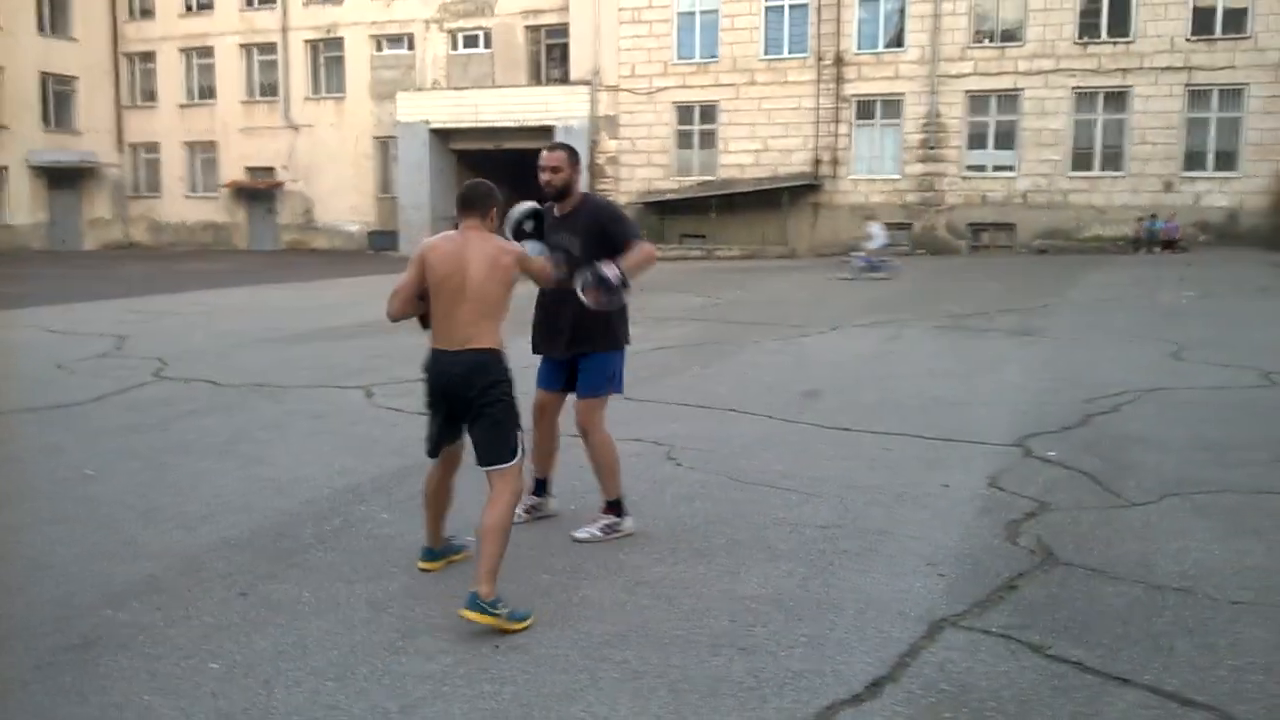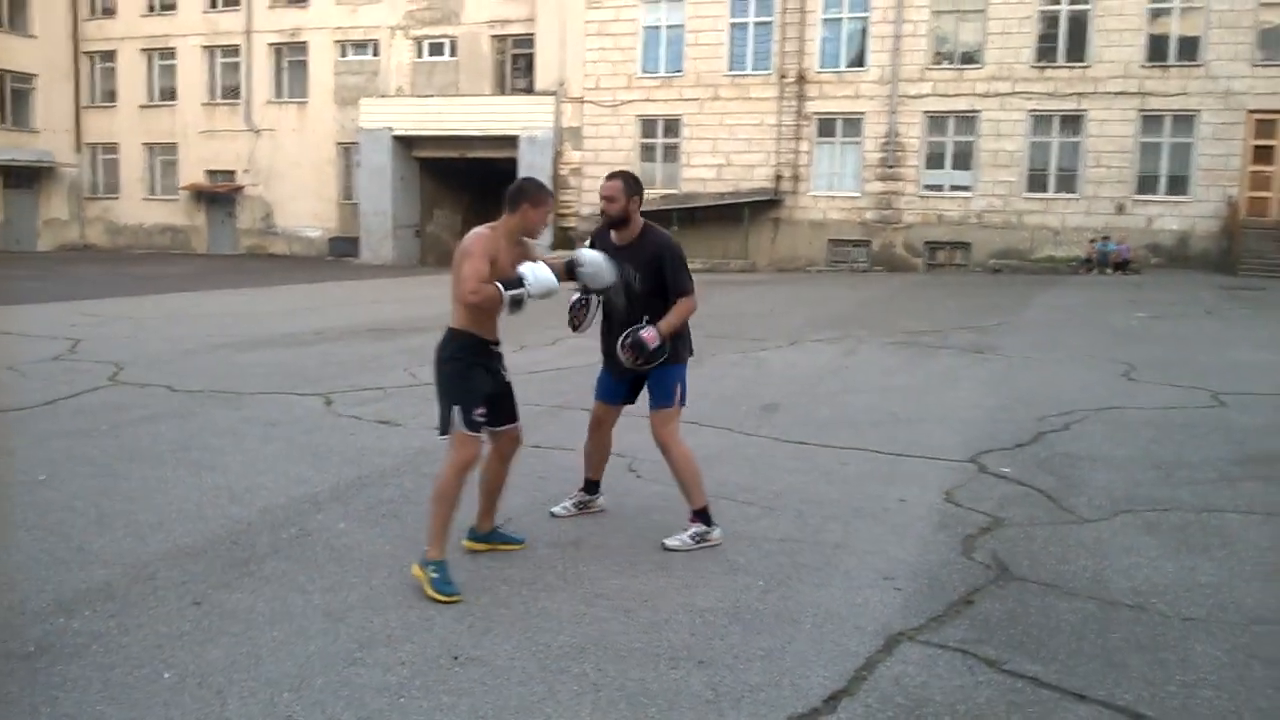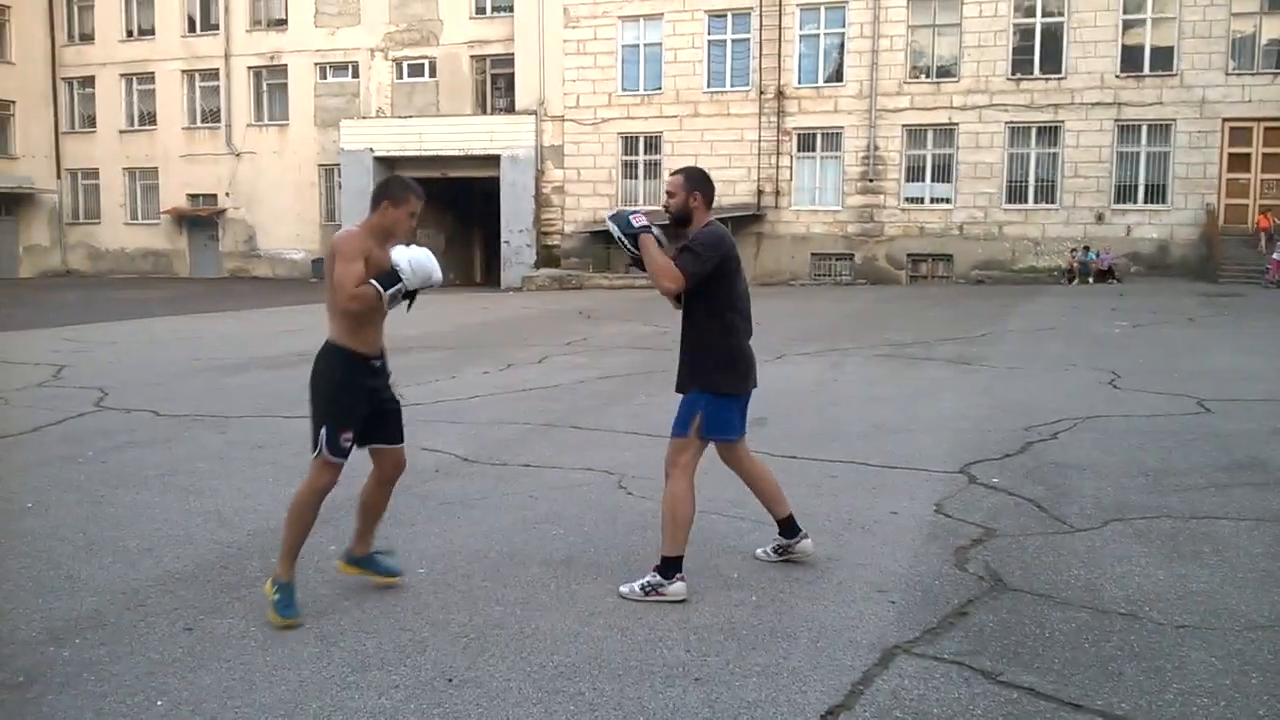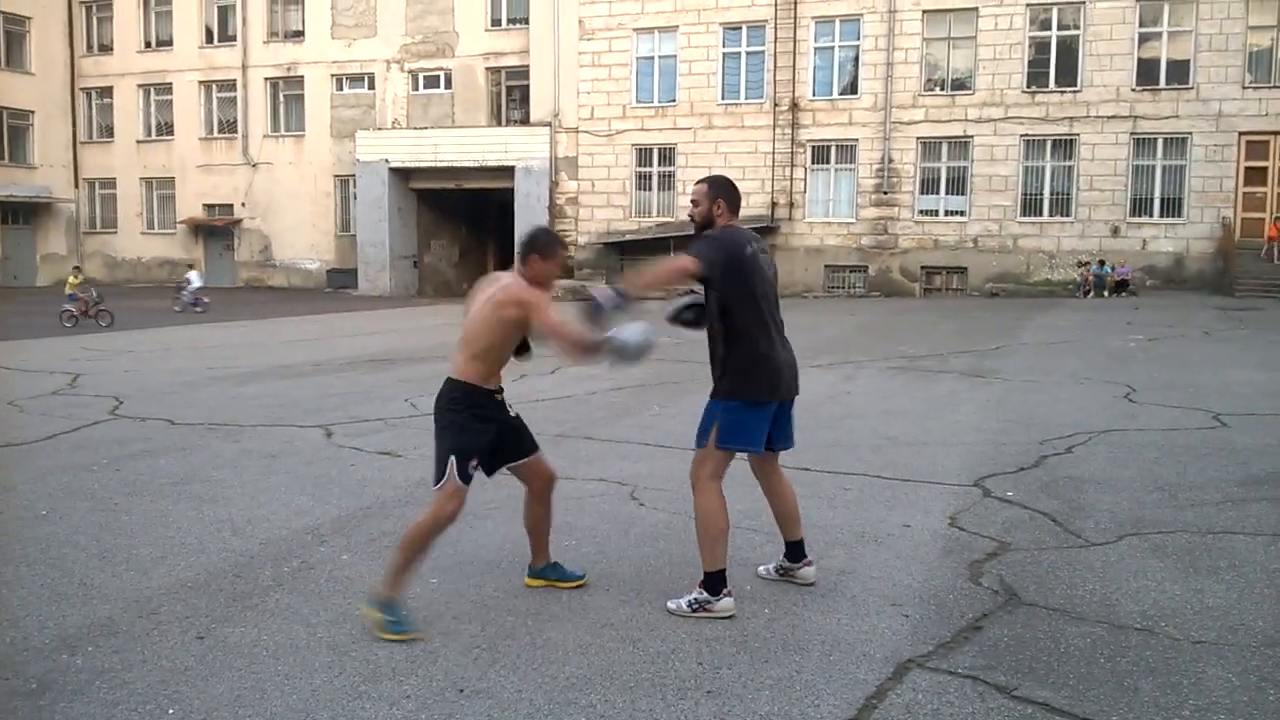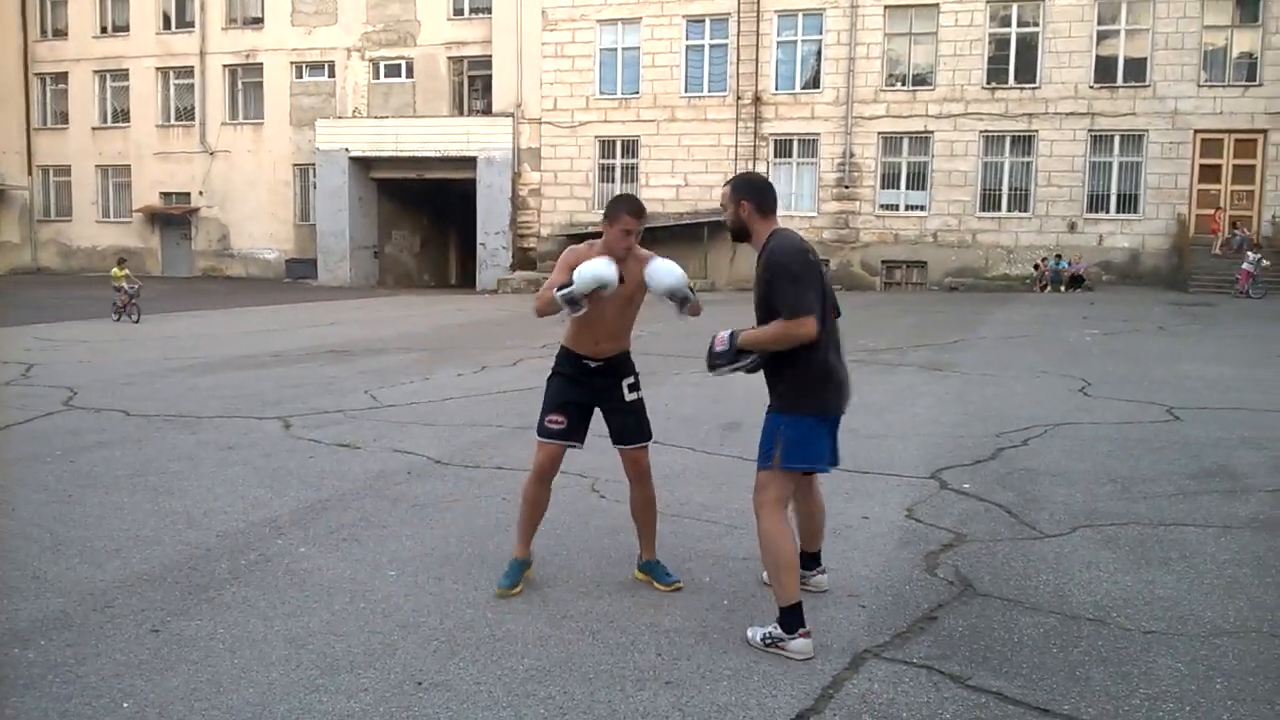
dt=1s
person 1, frame 1
left shoulder: (430, 249)
right shoulder: (511, 251)
left elbow: (396, 311)
right elbow: (548, 276)
left hip: (440, 367)
right hip: (484, 370)
left knee: (445, 458)
right knee: (507, 486)
left ankle: (435, 546)
right ankle: (483, 596)
person 1, frame 2
left shoulder: (517, 246)
right shoulder: (481, 240)
left elbow: (543, 269)
right elbow: (471, 294)
left wrist: (572, 267)
right wrist: (515, 290)
left hip: (488, 352)
right hip: (462, 354)
left knee: (508, 439)
right knee: (464, 453)
left ankle: (483, 529)
right ankle: (431, 559)
person 1, frame 3
left shoulder: (386, 247)
right shoulder: (349, 241)
right elbow: (350, 301)
left wrist: (405, 283)
right wrist: (394, 281)
left hip: (375, 367)
right hip: (342, 368)
left knee: (392, 465)
right knee: (324, 476)
left ankle: (359, 552)
right ankle: (282, 578)
person 1, frame 4
left shoulder: (499, 282)
right shoulder: (527, 296)
right elbow: (573, 341)
right wrist: (611, 342)
left hip: (488, 401)
right hip: (463, 404)
left knee: (543, 477)
right knee: (446, 508)
left ankle: (540, 565)
right ankle: (387, 597)
person 1, frame 5
left shoulder: (647, 263)
right shoulder: (578, 256)
left elbow: (689, 305)
right elbow: (541, 305)
left wrist: (681, 295)
right wrist: (576, 293)
left hip: (617, 370)
right hip: (571, 368)
left knee: (639, 468)
right knee: (544, 465)
left ankle: (647, 559)
right ankle: (521, 556)
person 2, frame 1
left shoulder: (600, 212)
right shoulder: (544, 216)
left elbow: (646, 252)
left wrist: (619, 269)
left hip: (600, 334)
right hip: (558, 333)
left knee: (588, 420)
right knee: (542, 409)
left ankle: (616, 514)
right ankle: (540, 495)
person 2, frame 2
left shoulder: (662, 246)
right shoulder: (600, 239)
left elbow: (687, 301)
left wrist: (657, 333)
left hip: (663, 351)
right hip: (620, 348)
left knee: (664, 433)
right knee: (599, 420)
left ankle: (704, 524)
right ankle: (590, 493)
person 2, frame 3
left shoulder: (709, 239)
right shoulder: (708, 239)
left elbow: (669, 284)
right elbow: (681, 297)
left wrist: (643, 234)
right wrist: (649, 252)
left hip: (714, 373)
right hip: (727, 368)
left knee: (679, 465)
right knee: (734, 452)
left ankle: (668, 575)
right ankle: (792, 535)
person 2, frame 4
left shoulder: (720, 243)
right shoulder: (751, 246)
left elbow: (680, 266)
left wrist: (618, 291)
right wrist: (700, 309)
left hip: (747, 378)
right hip: (775, 371)
left knee: (705, 474)
right knee: (766, 464)
left ankle: (714, 591)
right ankle: (797, 559)
person 2, frame 5
left shoulder: (782, 254)
right shoulder: (784, 247)
left elbow: (802, 328)
left wrist: (738, 340)
right wrist: (755, 346)
left hip: (803, 392)
right hip: (818, 384)
left knee: (770, 500)
right knee: (801, 480)
left ankle: (791, 628)
right ankle: (809, 567)
